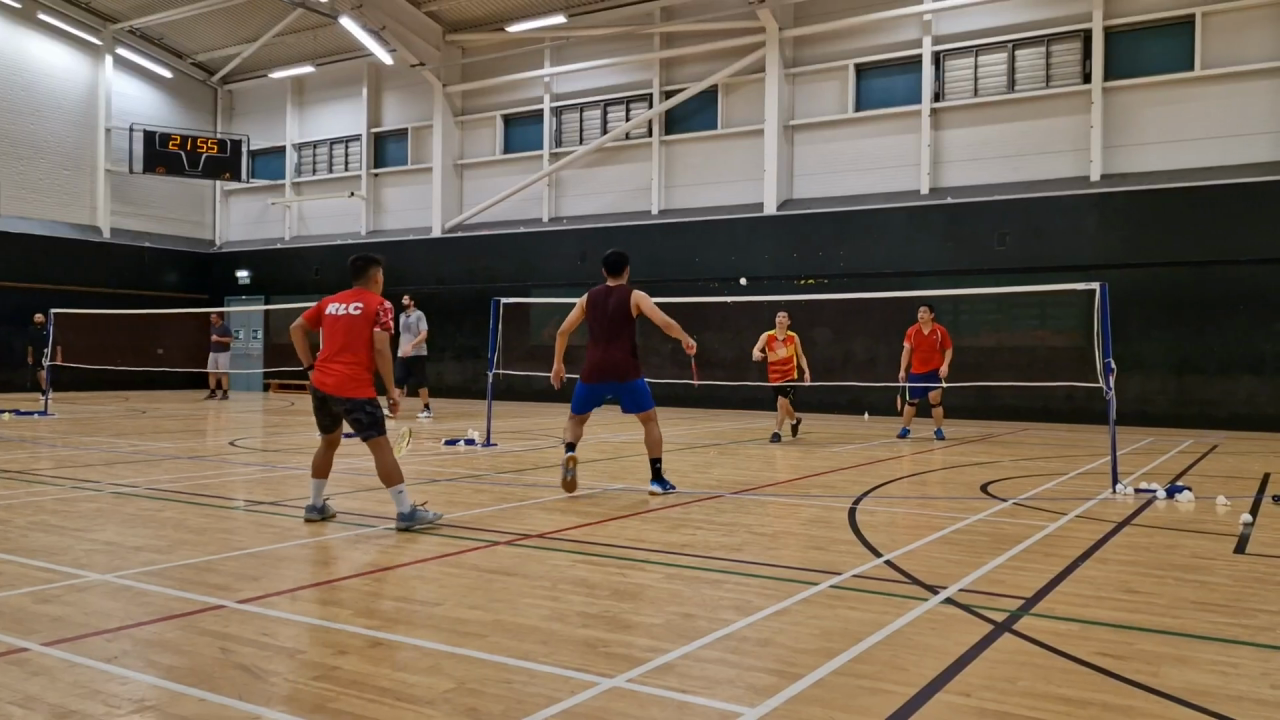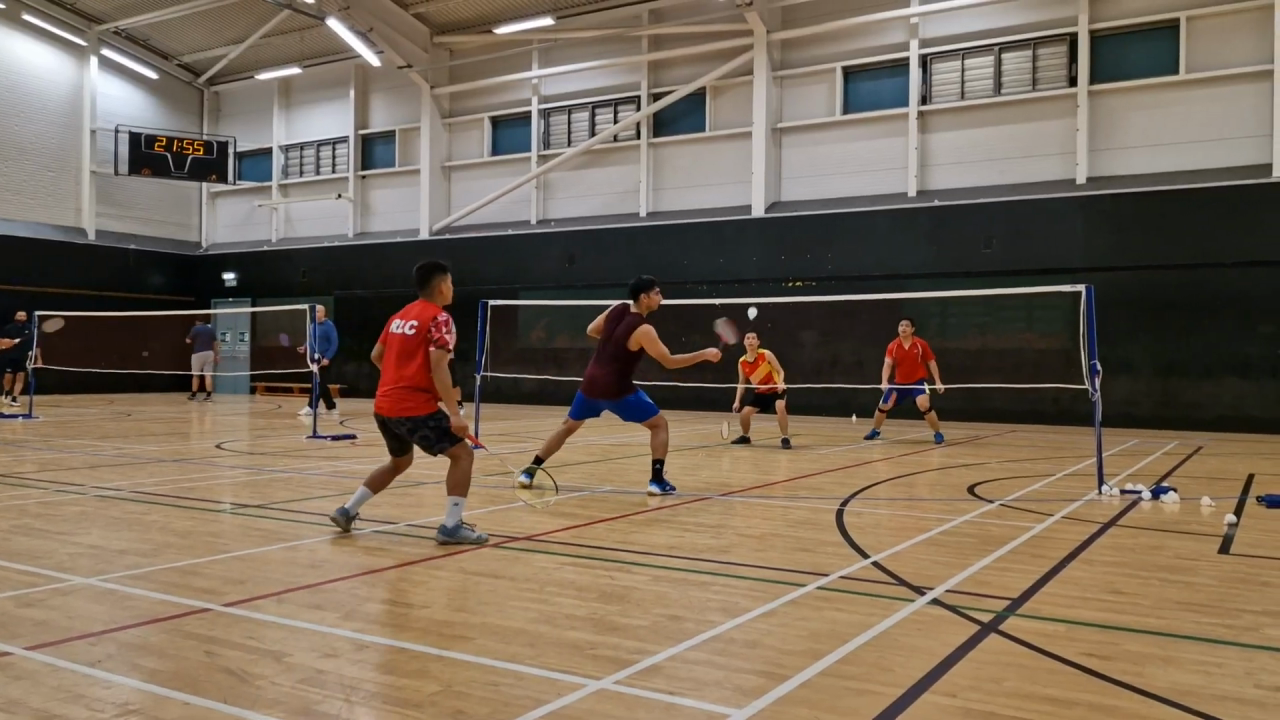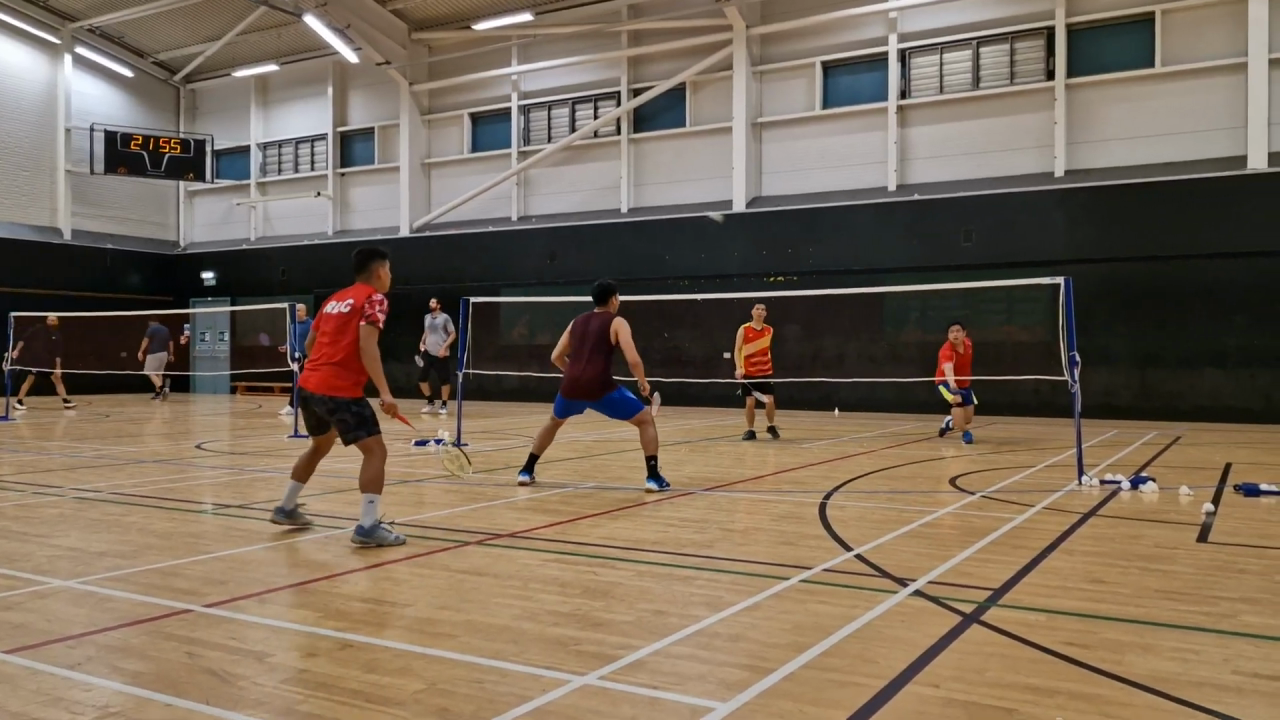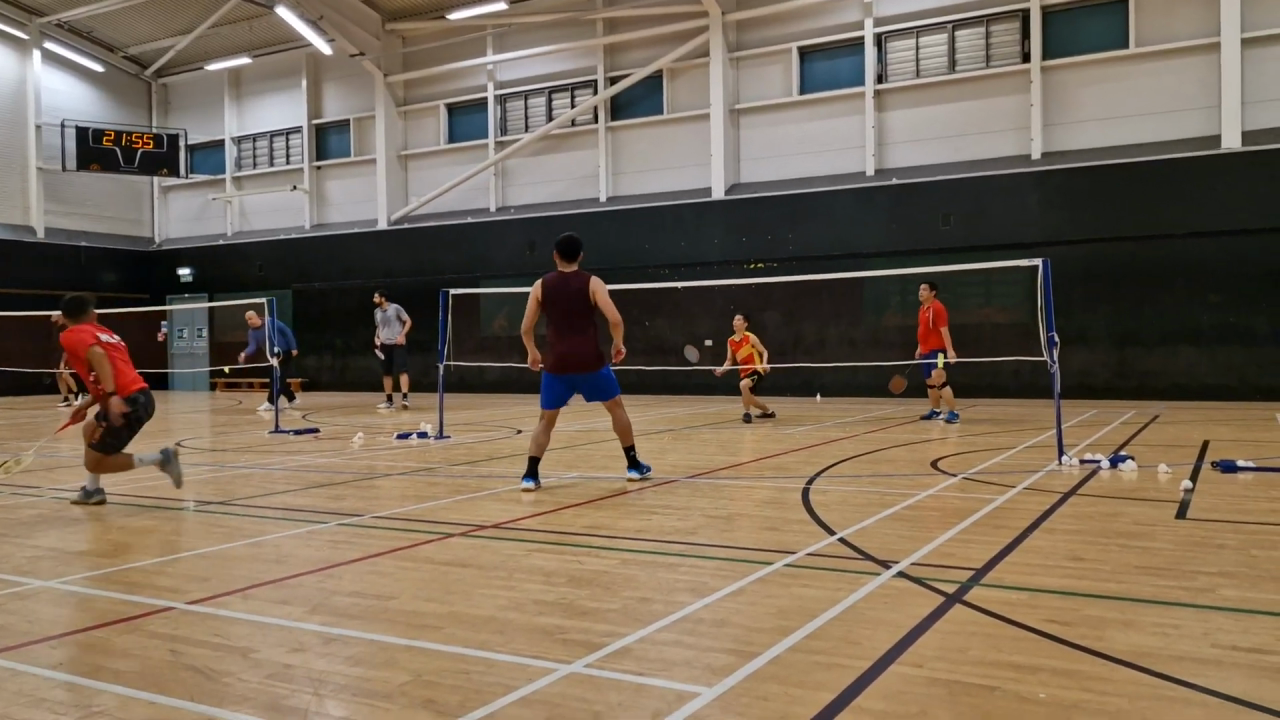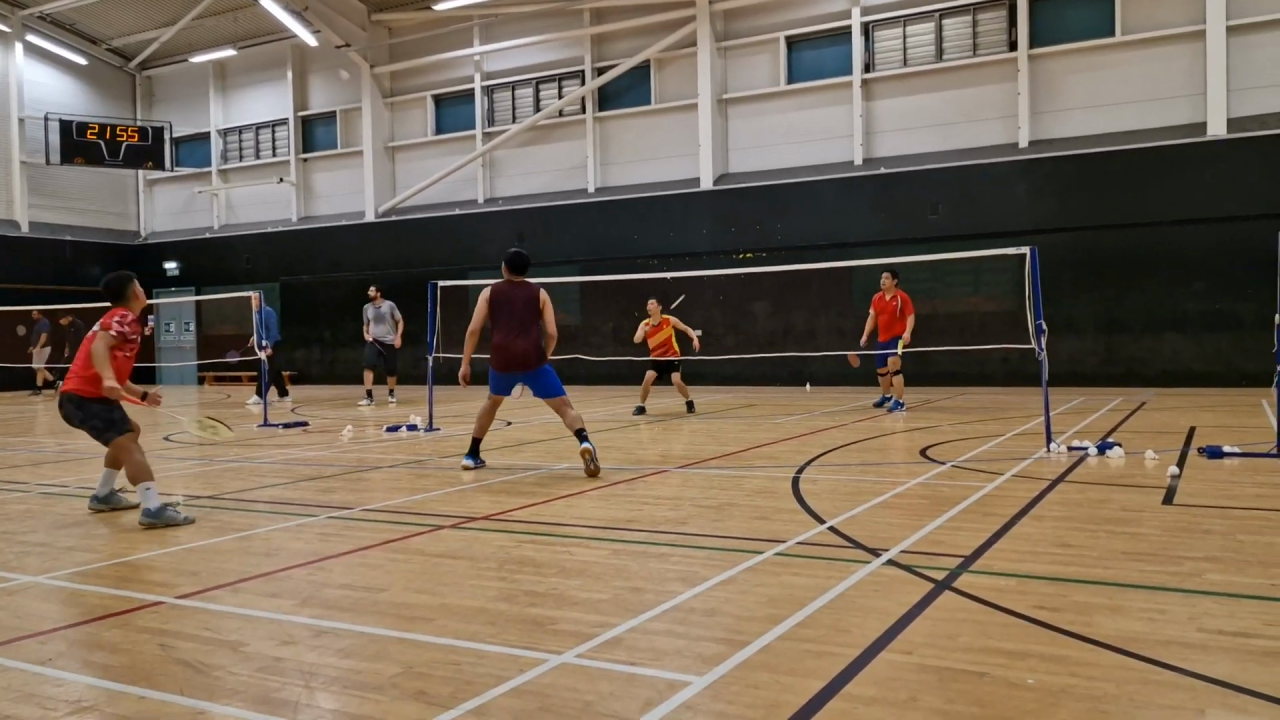
dt=1s
person 1, frame 1
left shoulder: (329, 302)
right shoulder: (379, 305)
left elbow: (296, 329)
right elbow: (381, 349)
left wrist: (310, 367)
right wrist: (391, 391)
left hip: (321, 385)
right hip: (354, 389)
left knee: (329, 442)
right knee: (381, 447)
left ankle: (316, 505)
right ankle: (406, 511)
person 1, frame 2
left shoulder: (400, 316)
right shoulder: (439, 318)
left elbow: (377, 356)
right elbow: (438, 368)
right wrist: (454, 414)
left hip: (384, 405)
right hip: (414, 408)
left knee: (399, 463)
right knee: (462, 455)
left ankle: (348, 510)
right ankle: (452, 526)
person 1, frame 3
left shoulder: (335, 299)
right shoulder: (374, 299)
left elbow: (311, 343)
right elbow: (367, 347)
right wrist: (384, 392)
left hip: (310, 386)
right hip: (340, 390)
left knee: (320, 446)
right knee: (375, 450)
left ankle: (286, 508)
right ankle: (368, 526)
person 1, frame 4
left shoulder: (71, 335)
right shoulder: (107, 333)
left elbow: (99, 356)
left wrist: (111, 396)
right wrist: (86, 404)
left hip: (128, 403)
right hip: (139, 397)
left knee: (95, 461)
right knee: (91, 431)
left ankle: (161, 458)
right ankle: (92, 489)
person 1, frame 5
left shoulder: (116, 320)
right shoulder: (125, 318)
right elbow: (99, 347)
left wrist: (142, 394)
right wrist: (108, 380)
left hip: (79, 398)
right hip: (85, 398)
left knee: (130, 432)
right knee: (130, 448)
left ankle: (103, 494)
right ankle: (154, 509)
person 2, frame 1
left shoulder: (589, 297)
right shoulder: (635, 296)
left elbow: (563, 331)
right elbow: (666, 323)
left wrist: (558, 364)
right wrist: (686, 338)
left hip: (593, 372)
right hip: (625, 372)
left knee: (575, 420)
right knee: (650, 421)
left ankle: (570, 455)
right ankle: (657, 479)
person 2, frame 2
left shoulder: (616, 309)
right shoulder: (643, 330)
left elbow: (591, 330)
right elbow: (670, 362)
right wrist: (705, 354)
left hip: (590, 384)
right hip: (617, 390)
left knee: (567, 427)
right knee: (659, 425)
left ankle: (529, 472)
right ankle: (657, 480)
person 2, frame 3
left shoulder: (577, 322)
right shoulder: (617, 323)
left elbow: (556, 357)
right elbow: (633, 360)
right wrist: (643, 381)
left hip: (570, 388)
right hip: (600, 388)
left knee: (554, 422)
right knee: (645, 420)
left ankle: (526, 470)
right ankle: (653, 476)
person 2, frame 4
left shoulder: (541, 285)
right shoulder: (592, 283)
left elbow: (526, 329)
right elbow: (615, 319)
left wrist: (532, 353)
right wrist: (618, 344)
left hip: (556, 364)
right hip: (590, 361)
left knee: (546, 420)
right knee: (616, 408)
left ankle: (530, 475)
right ankle: (634, 465)
person 2, frame 5
left shoulder: (490, 292)
right shoulder: (539, 294)
left elbow: (473, 330)
right elbow: (552, 333)
left wrist: (465, 364)
right wrist: (544, 357)
left hip: (501, 360)
right hip: (532, 359)
left knee: (492, 401)
right knee: (566, 408)
left ankle: (472, 455)
right ankle: (584, 444)
